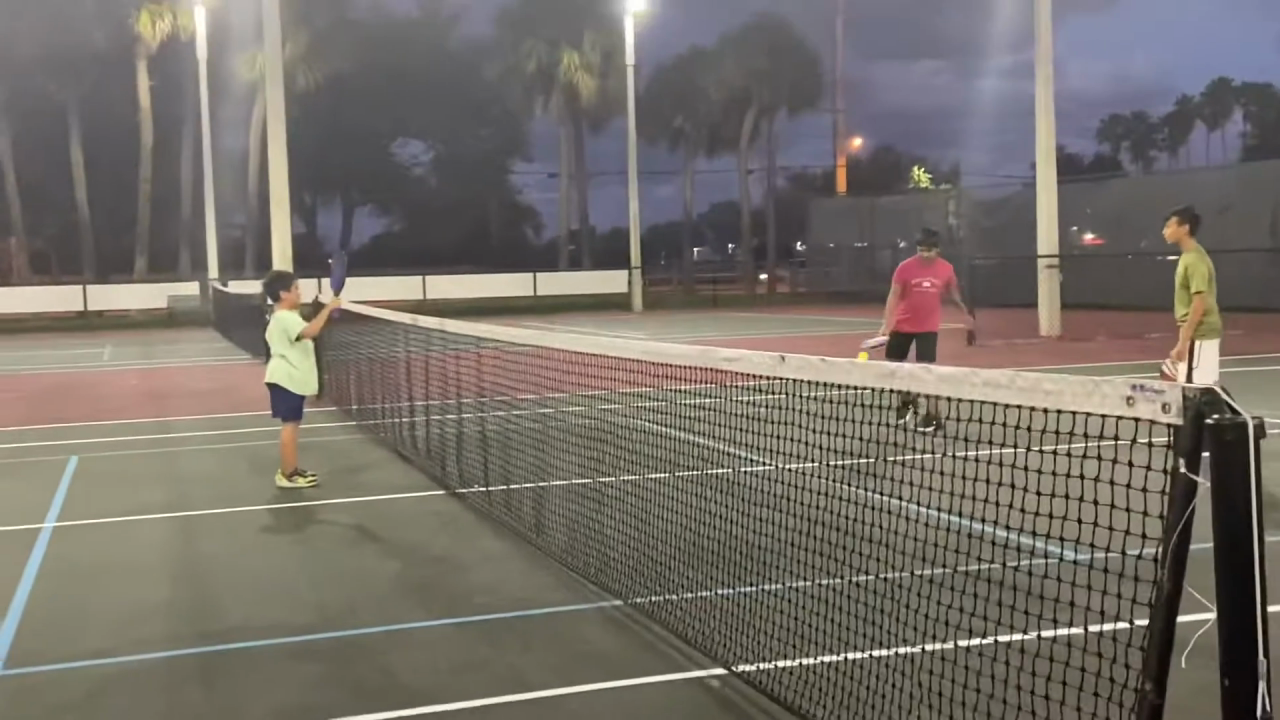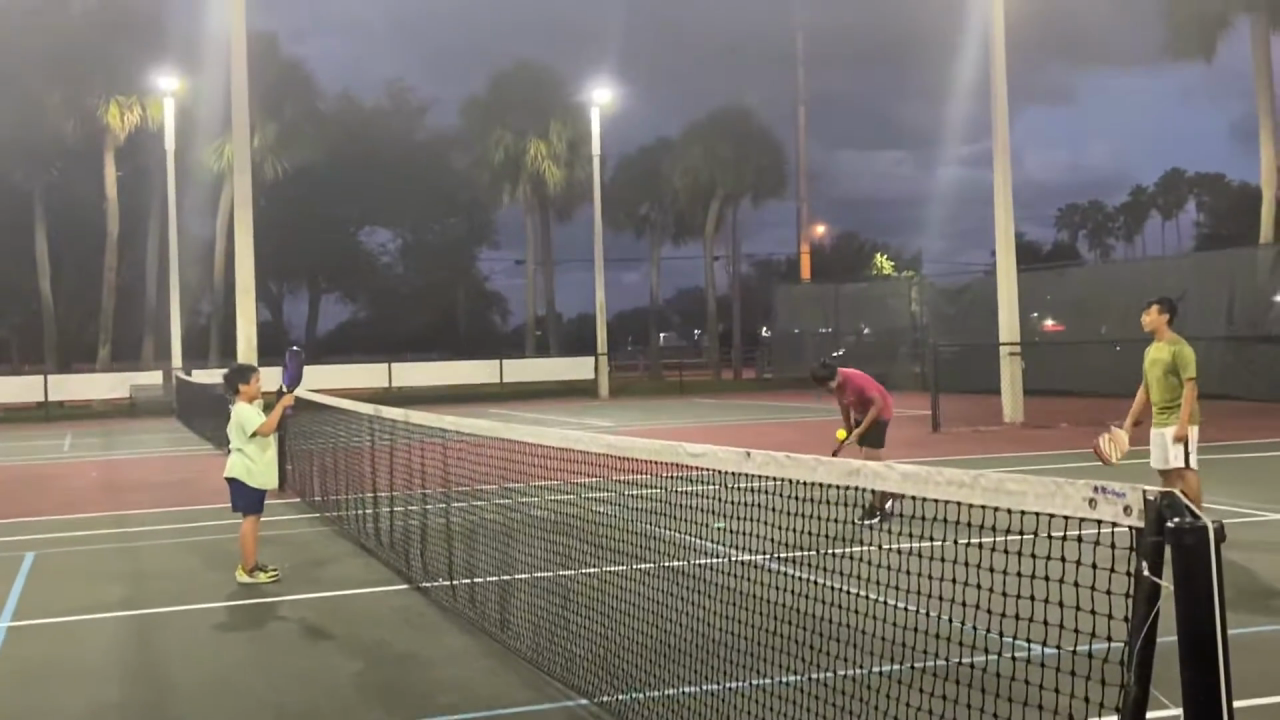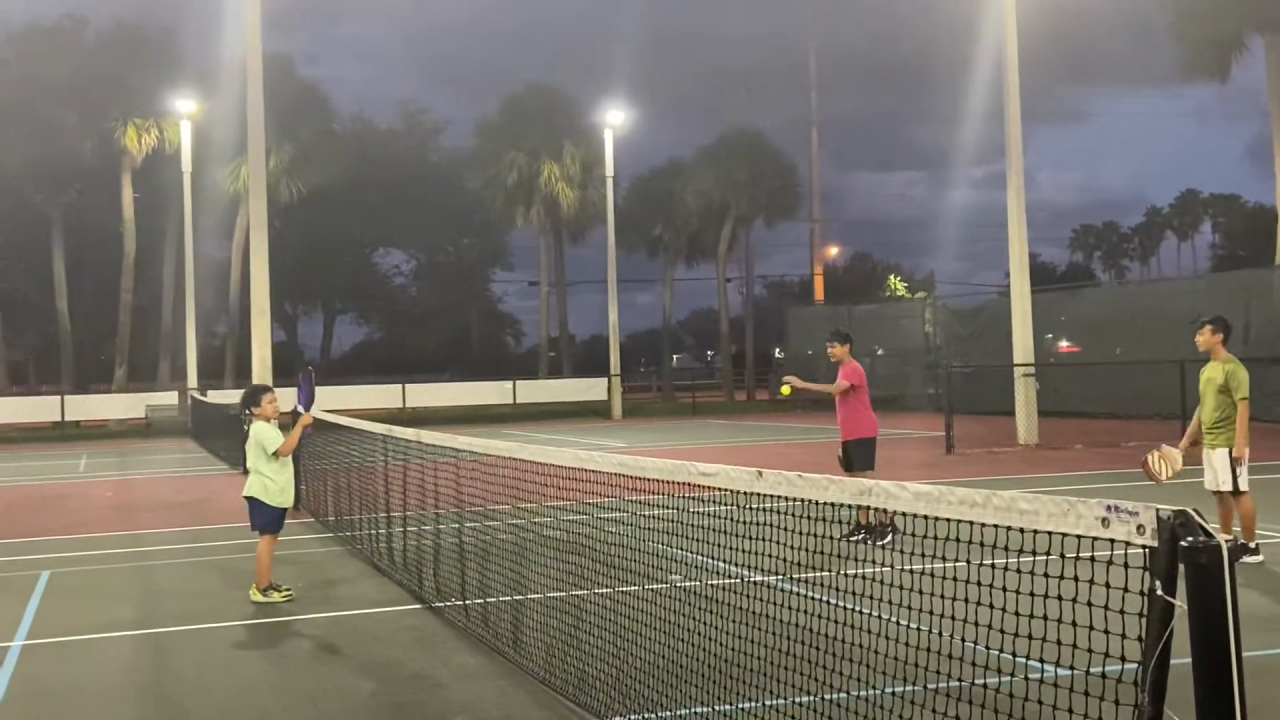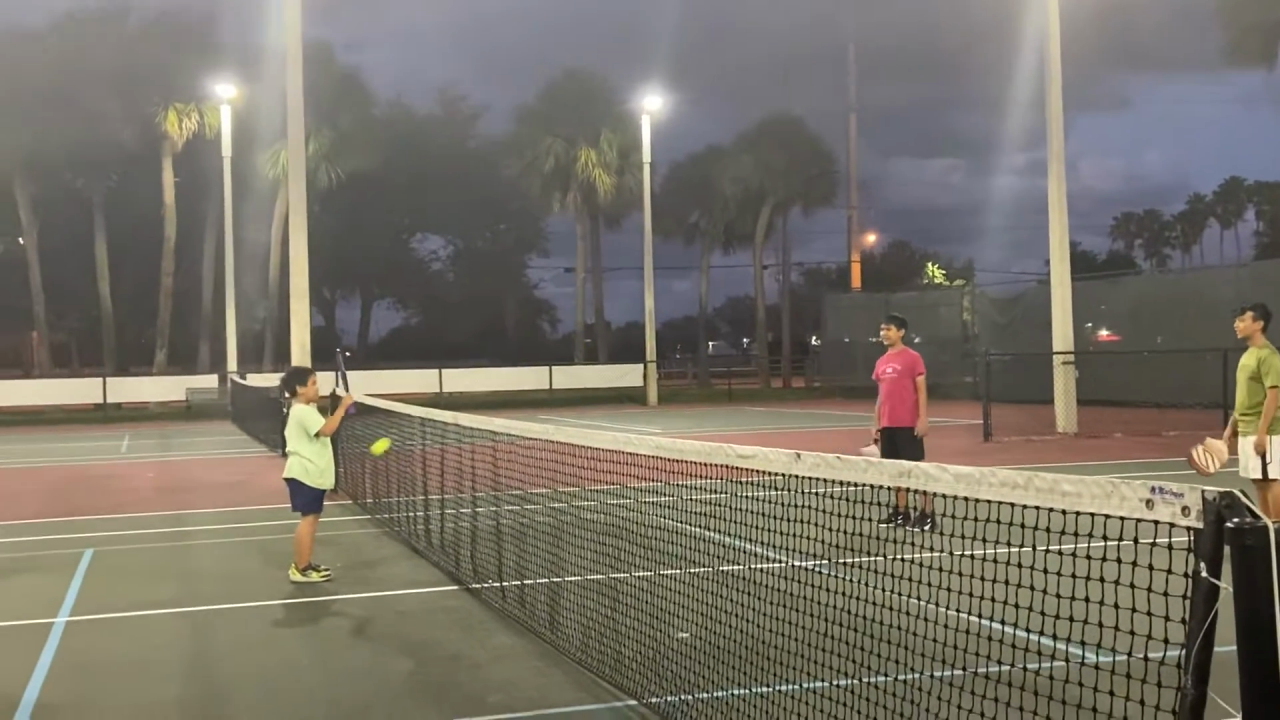
dt=1s
person 1, frame 1
left shoulder: (283, 317)
right shoulder: (285, 317)
right elbow: (310, 332)
right wrist: (328, 309)
left hip: (290, 378)
right hip: (286, 379)
left knee: (292, 424)
right knee: (290, 424)
left ankle: (291, 469)
right ankle: (287, 474)
person 1, frame 2
left shoulder: (248, 408)
right shoulder: (244, 410)
left elbow: (265, 430)
right elbow: (265, 430)
right wrist: (281, 405)
left hip: (253, 472)
right hip: (246, 474)
left knee: (253, 518)
right knee: (250, 518)
left ankle: (251, 564)
right ankle: (247, 569)
person 1, frame 3
left shoulder: (266, 427)
right shoulder: (262, 429)
left elbow: (280, 452)
right elbow: (285, 450)
right wrist: (300, 425)
left hip: (272, 492)
right hip: (265, 493)
left knee: (270, 538)
right knee: (267, 538)
left ankle: (264, 584)
right ankle: (262, 588)
person 1, frame 4
left shoulder: (303, 410)
right shoulder: (303, 411)
right elbow: (326, 431)
right wrist: (342, 407)
left hip: (311, 474)
right hip: (304, 475)
left knee: (309, 519)
right knee: (308, 519)
left ankle: (302, 563)
right ankle: (301, 568)
person 2, frame 1
left shoulder: (1195, 260)
right shoulder: (1188, 258)
left elbow: (1199, 303)
left wrist: (1183, 341)
right wrist: (1185, 338)
left hip: (1199, 334)
right hip: (1197, 334)
left knee: (1193, 386)
right knee: (1203, 386)
person 2, frame 2
left shoulder: (1180, 349)
right shoulder: (1150, 351)
left elbow: (1190, 387)
right elbow: (1145, 388)
left wrist: (1182, 423)
right wrist: (1129, 420)
left hip: (1180, 423)
right hip: (1160, 423)
left knee: (1184, 471)
right knee: (1166, 474)
person 2, frame 3
left shoulder: (1233, 368)
right shoulder: (1206, 369)
left elbow: (1243, 407)
left wrist: (1241, 443)
right wrist: (1187, 437)
left hip: (1229, 443)
right hip: (1210, 442)
left knee: (1239, 492)
right knee: (1220, 493)
left ankle: (1251, 547)
person 2, frame 4
right shoulder: (1247, 355)
left wrist: (1262, 432)
right wrist: (1231, 427)
left hip: (1262, 431)
right hip: (1245, 430)
right knee: (1259, 482)
person 3, frame 1
left shoulder: (946, 269)
right shoulder: (905, 267)
left elbow: (953, 293)
right elbow: (894, 297)
left wrist: (965, 313)
right wrist: (886, 324)
left hip: (928, 327)
right hip: (901, 326)
right knee: (893, 364)
left ankle: (932, 415)
right ankle: (906, 401)
person 3, frame 2
left shoulder: (857, 380)
right shoulder: (832, 383)
left elbow: (878, 402)
left wrist: (861, 428)
right wrist: (848, 427)
left hip: (878, 412)
right hip: (861, 413)
left knee: (871, 457)
right knee: (866, 458)
left ankle: (878, 507)
right ankle: (885, 493)
person 3, frame 3
left shoulder: (853, 369)
right shoulder: (843, 370)
left elbow: (834, 389)
left wrist: (802, 384)
right wrist: (843, 436)
left hip: (862, 434)
right hip: (849, 435)
left knee: (866, 479)
right knee: (854, 480)
left ankle: (887, 524)
right ankle: (863, 526)
person 3, frame 4
left shoulder: (913, 358)
right shoulder: (881, 362)
left elbow: (922, 390)
left wrist: (923, 418)
right wrist: (876, 423)
left hip: (908, 424)
right hip: (888, 425)
left ankle: (927, 514)
right ankle: (901, 512)
